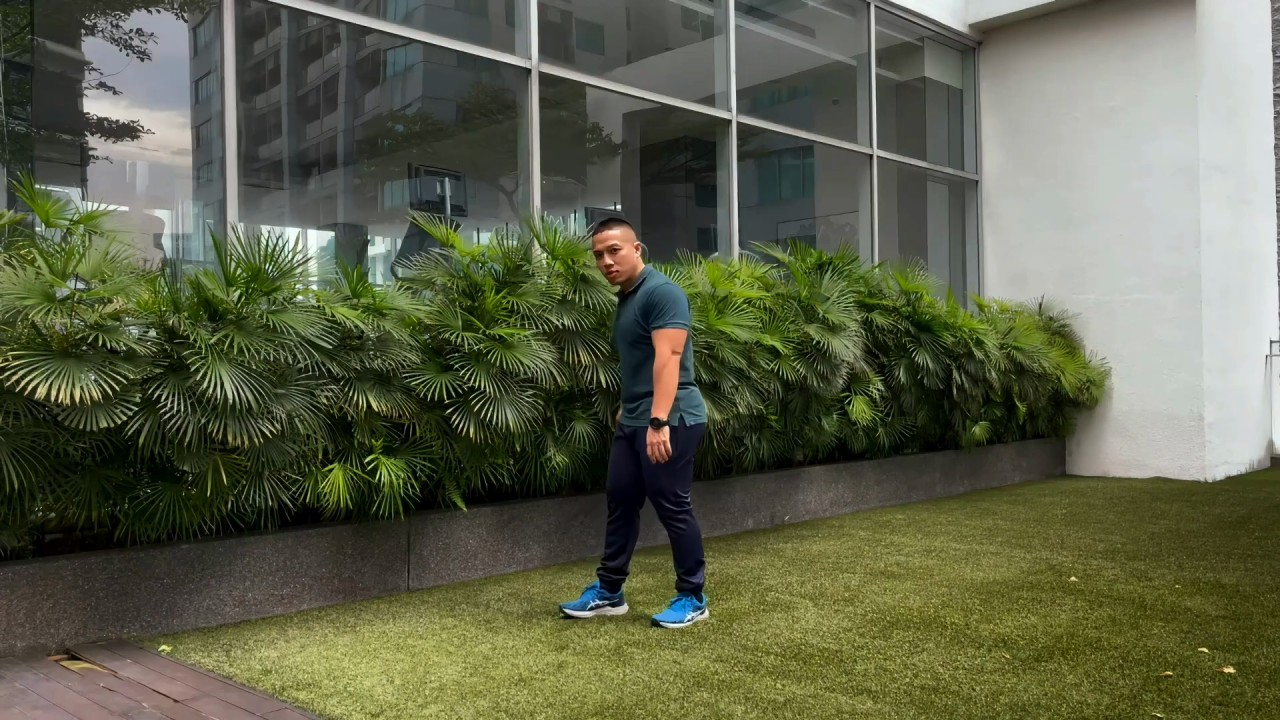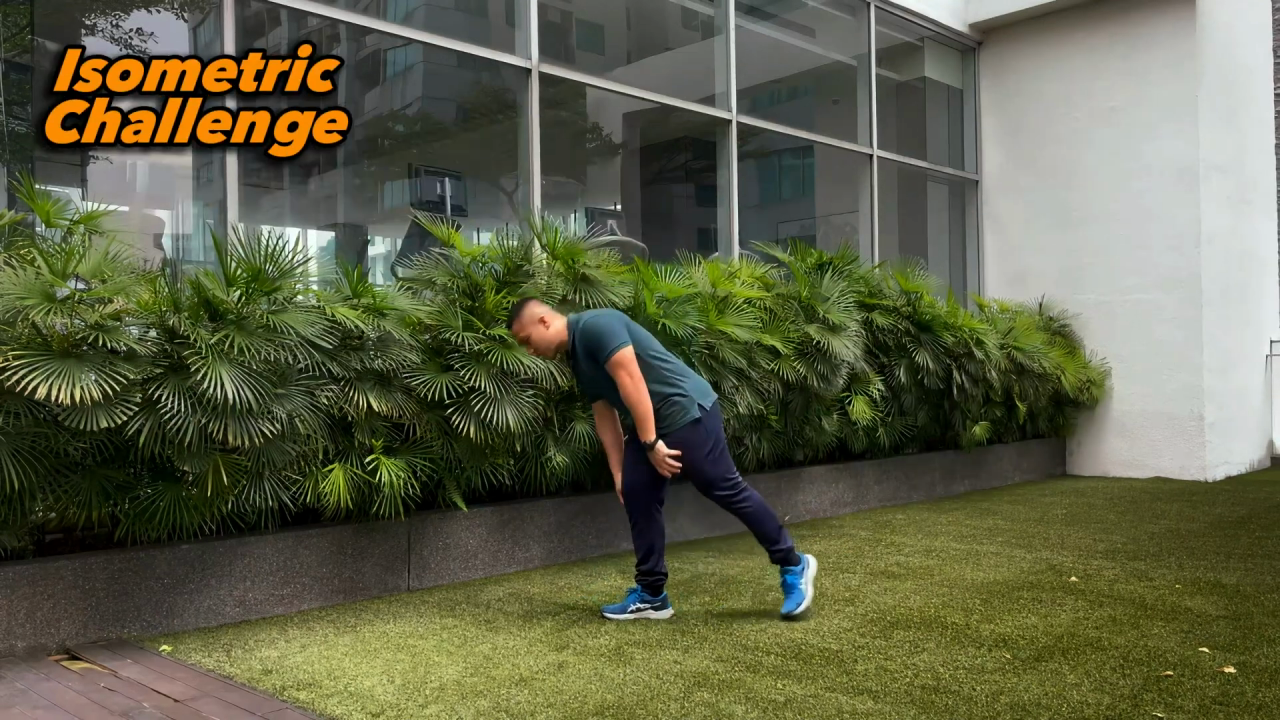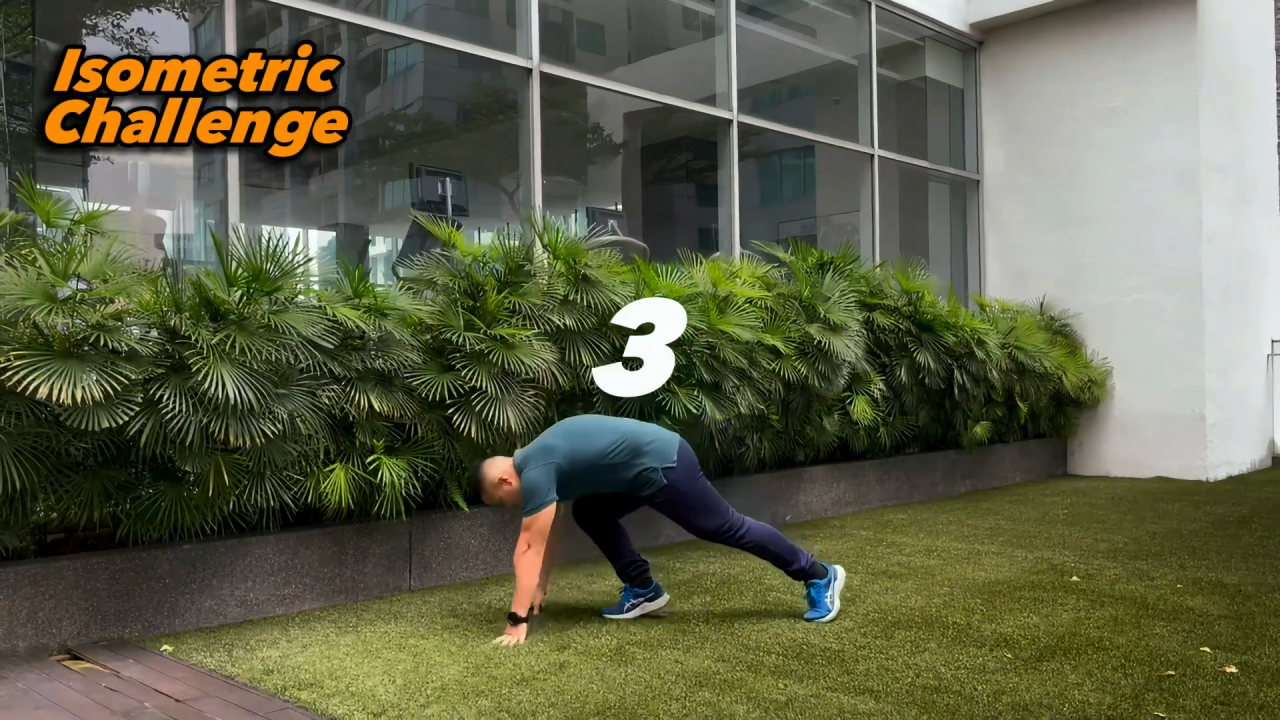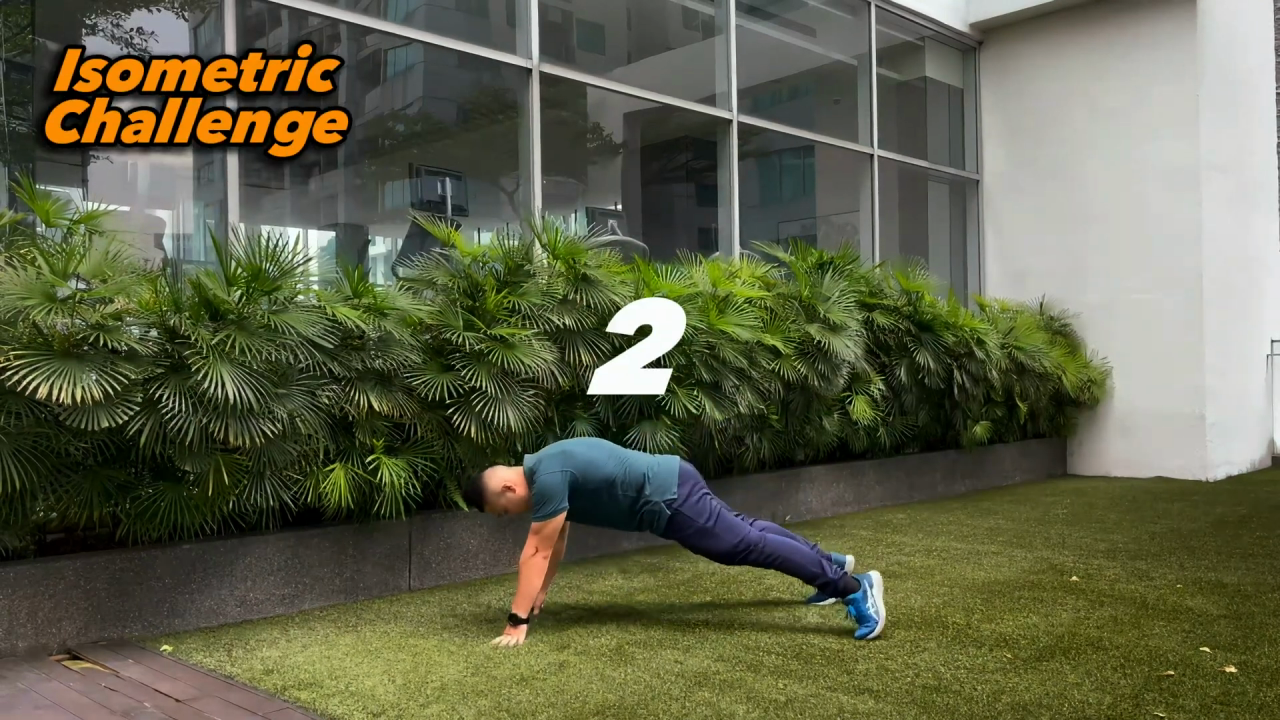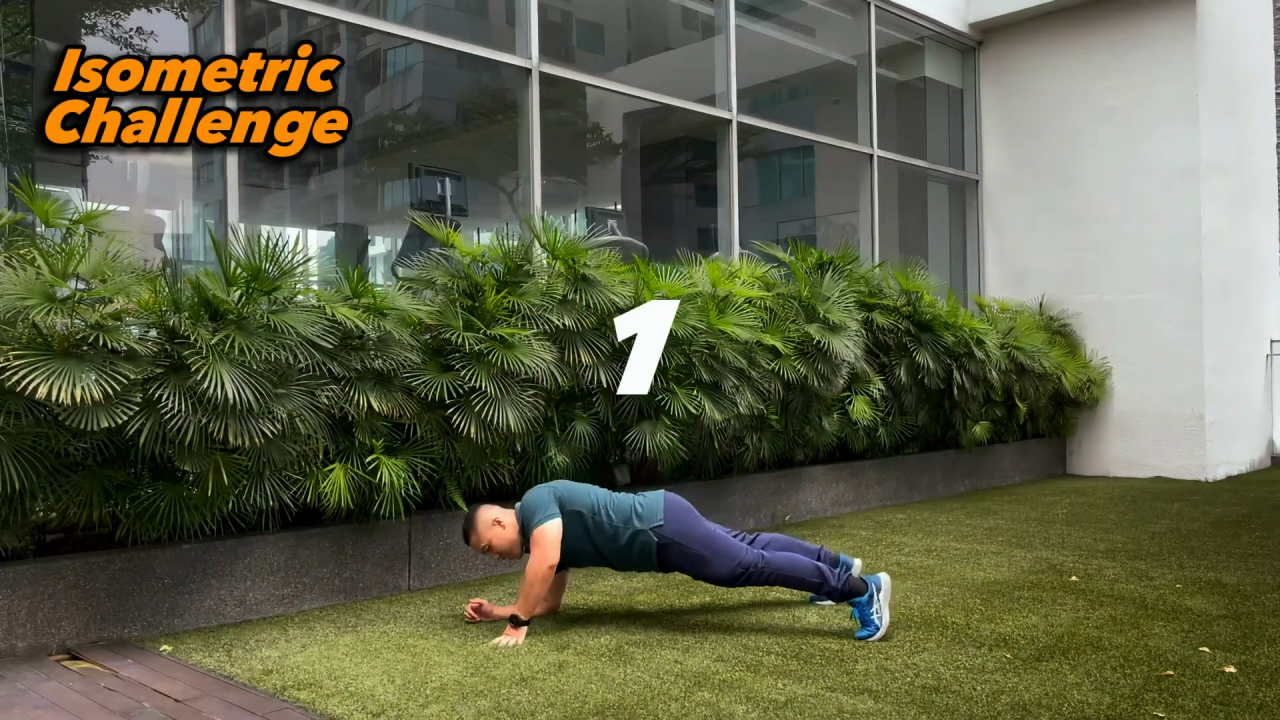
dt=1s
person 1, frame 1
left shoulder: (661, 292)
right shoulder: (626, 301)
left elbow: (668, 357)
left wrist: (659, 421)
right wrist: (625, 410)
left hip: (668, 424)
right hip: (635, 422)
left knee: (673, 509)
right knee: (619, 505)
left ankle: (692, 599)
right ankle: (608, 593)
person 1, frame 2
left shoulder: (594, 327)
right shoulder: (577, 360)
left elbow: (631, 381)
right elbow: (605, 415)
left wrist: (652, 445)
right wrist: (620, 475)
left hip: (689, 411)
right hip: (651, 422)
left knee: (727, 490)
right knee: (637, 498)
left ankle: (793, 566)
right ankle: (651, 595)
person 1, frame 3
left shoulder: (534, 473)
right shoulder: (539, 461)
left elbow: (529, 547)
right elbow: (545, 535)
left wrist: (518, 619)
right wrist: (539, 590)
left hip: (659, 463)
right hip: (649, 452)
left knee: (725, 527)
right knee: (590, 514)
left ankle: (819, 577)
right ankle: (642, 592)
person 1, frame 4
left shoulder: (547, 479)
right shoulder: (546, 467)
left elbow: (537, 552)
right elbow: (557, 540)
left wrist: (518, 621)
right wrist: (540, 592)
left hip: (668, 496)
right hip: (669, 483)
left knee: (747, 546)
right knee: (743, 529)
left ankle: (855, 588)
right ankle: (830, 562)
person 1, frame 5
left shoulder: (536, 504)
right shoulder: (541, 535)
left elbow: (547, 562)
right elbow: (550, 600)
left wrist: (517, 622)
right wrist: (498, 612)
left hip: (662, 528)
right hip: (660, 529)
left knee: (748, 566)
right knee: (748, 545)
left ankle: (860, 589)
right ankle: (836, 563)
